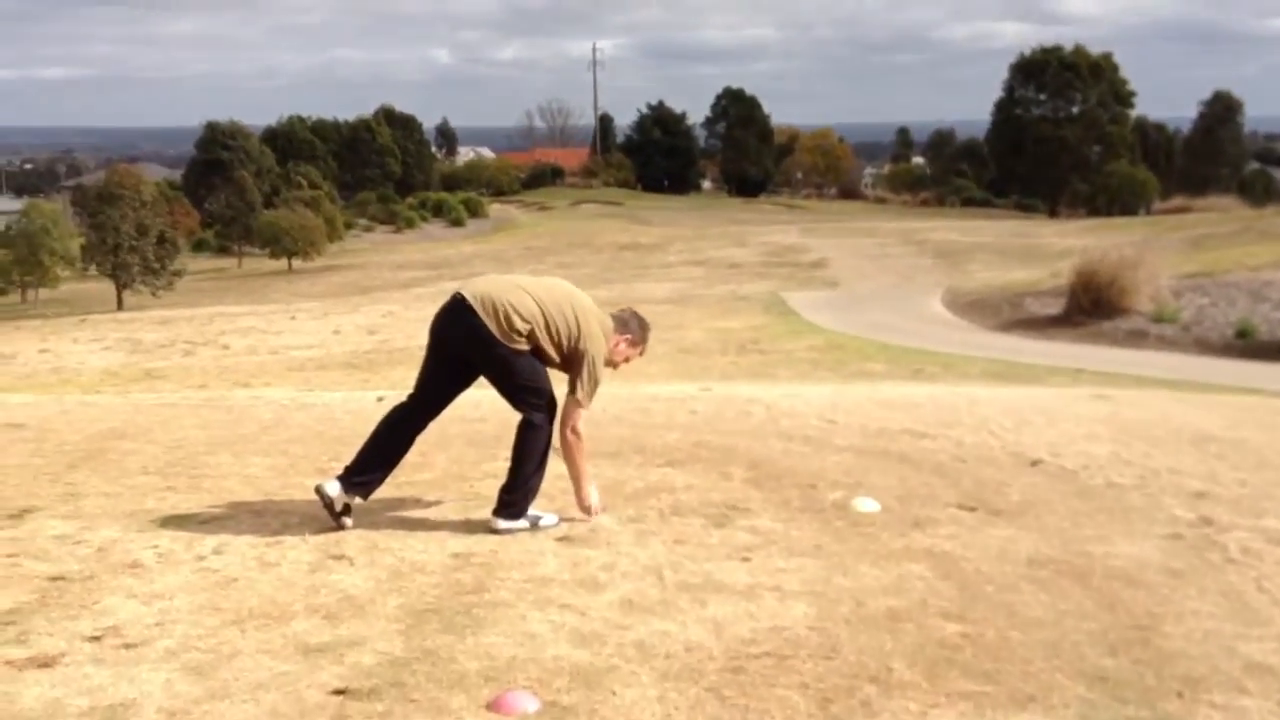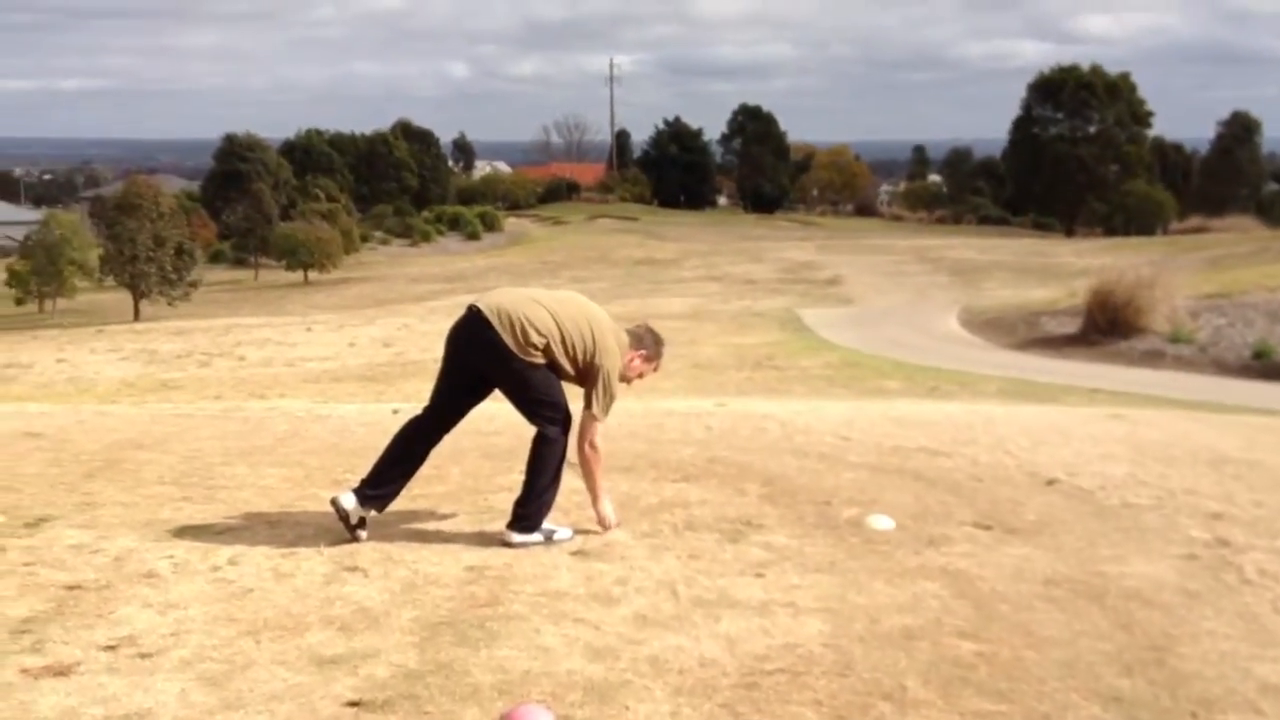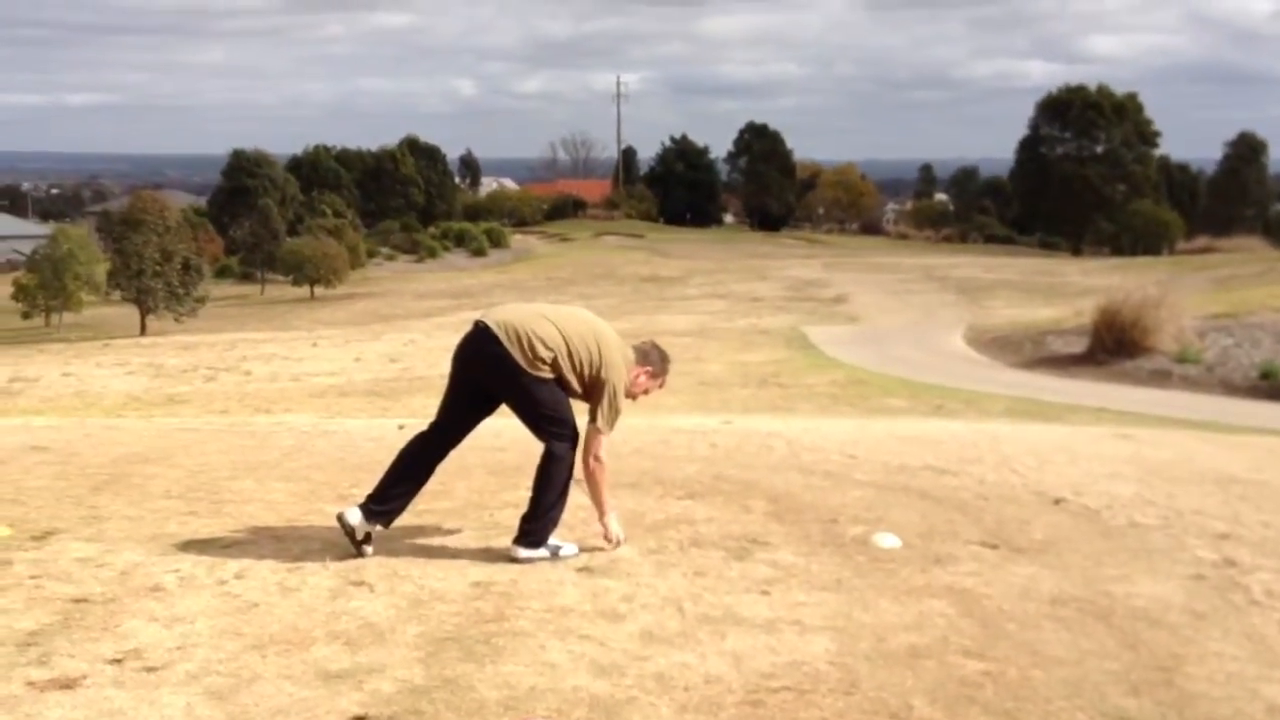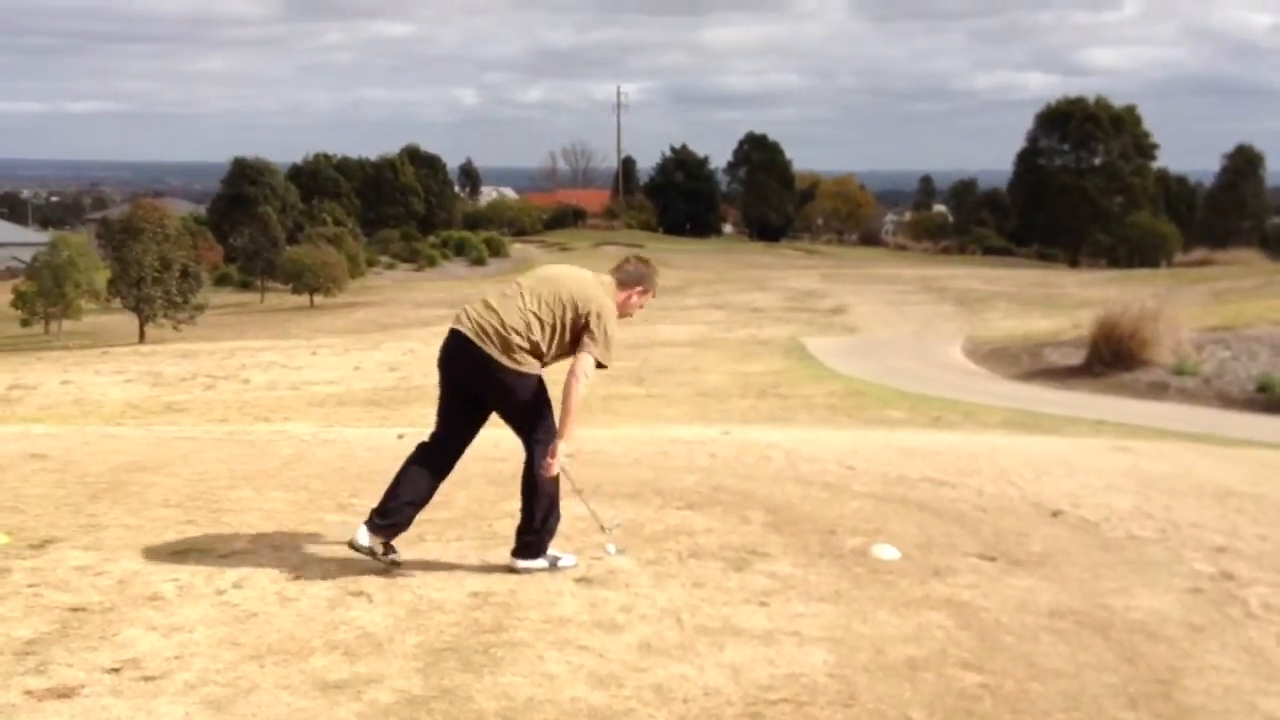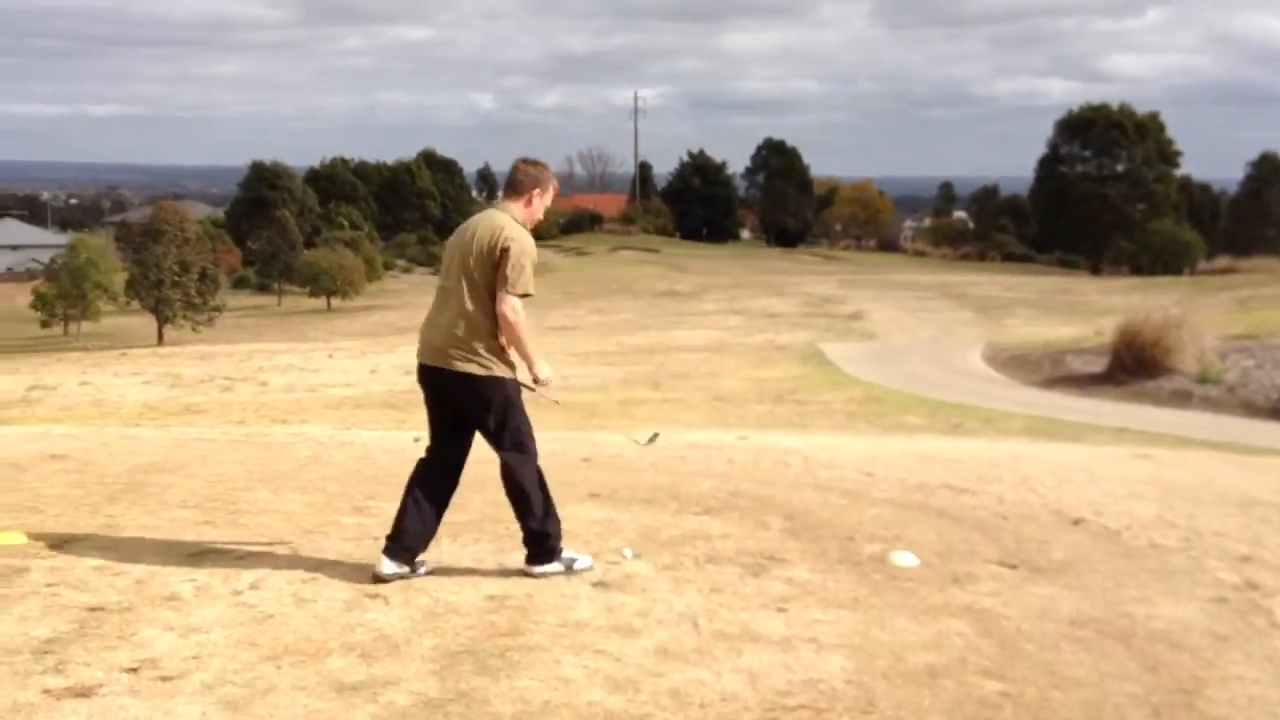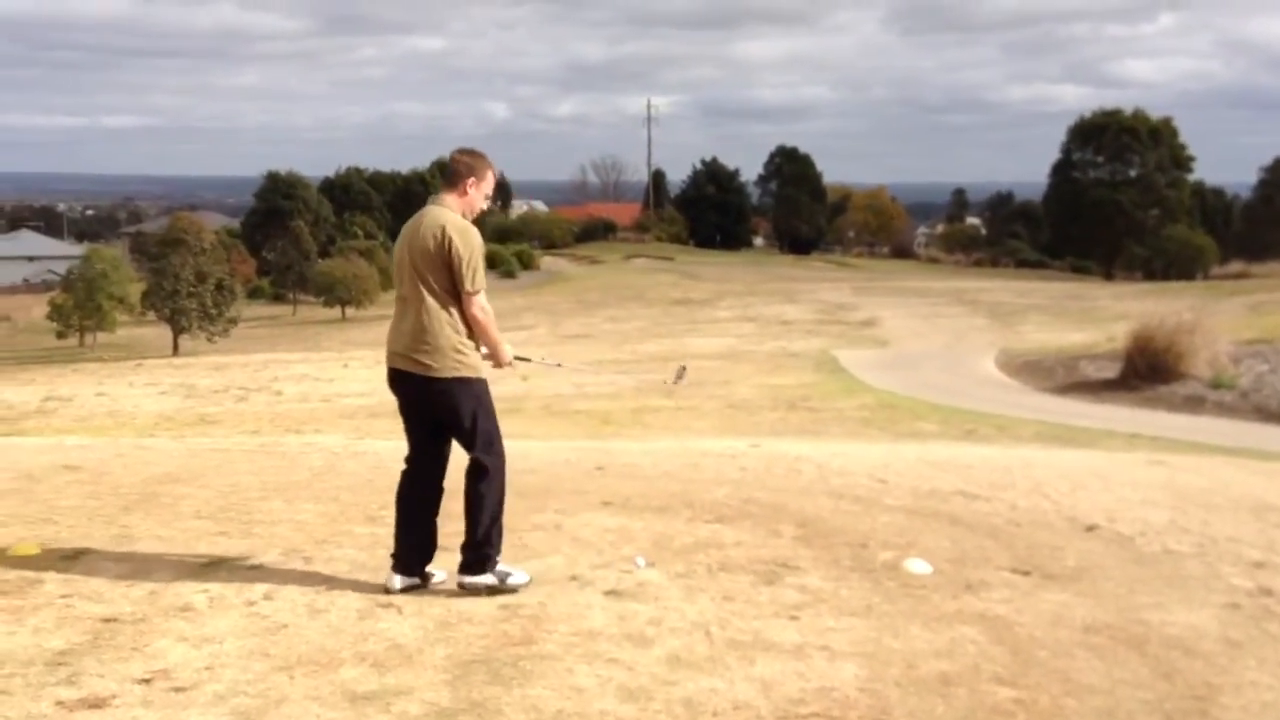
dt=0.4s
person 1, frame 1
left shoulder: (586, 316)
right shoulder: (595, 342)
right elbow: (570, 427)
right wrist: (584, 489)
left hip: (459, 308)
right hip: (494, 325)
left knee: (420, 405)
right knee: (540, 410)
left ankle: (345, 487)
right ankle: (512, 512)
person 1, frame 2
left shoulder: (601, 330)
right shoulder: (610, 357)
right elbow: (588, 442)
right wrist: (600, 501)
left hip: (475, 322)
right hip: (511, 338)
left knee: (435, 418)
right knee: (555, 425)
left ankle: (361, 500)
right ankle: (527, 526)
person 1, frame 3
left shoulder: (605, 342)
right shoulder: (616, 372)
right elbow: (593, 454)
right wrist: (607, 515)
left hip: (482, 336)
right hip: (519, 354)
left knee: (441, 433)
right knee: (562, 440)
left ankle: (367, 515)
right ankle: (533, 541)
person 1, frame 4
left shoulder: (568, 275)
right shoulder: (602, 308)
right elbow: (579, 376)
right wrist: (563, 441)
left hip: (463, 336)
right hip: (504, 356)
left knee: (444, 444)
right knee: (542, 447)
left ankle: (376, 530)
right ankle: (533, 551)
person 1, frame 5
left shoulder: (468, 227)
right shoulder: (517, 239)
right elbow: (507, 310)
left wrist: (510, 355)
right wrist: (535, 363)
left hip: (434, 358)
right hip: (479, 365)
left knee: (441, 456)
right knee: (518, 454)
left ankle: (398, 554)
right ankle: (546, 554)
person 1, frame 6
left shoulder: (411, 228)
right shoulder: (461, 231)
right elbow: (475, 307)
left wrist: (479, 345)
right wrist: (498, 349)
left hip: (405, 364)
right hip: (450, 368)
left knee: (422, 464)
right knee: (488, 459)
left ankle: (408, 567)
right ankle: (478, 564)
